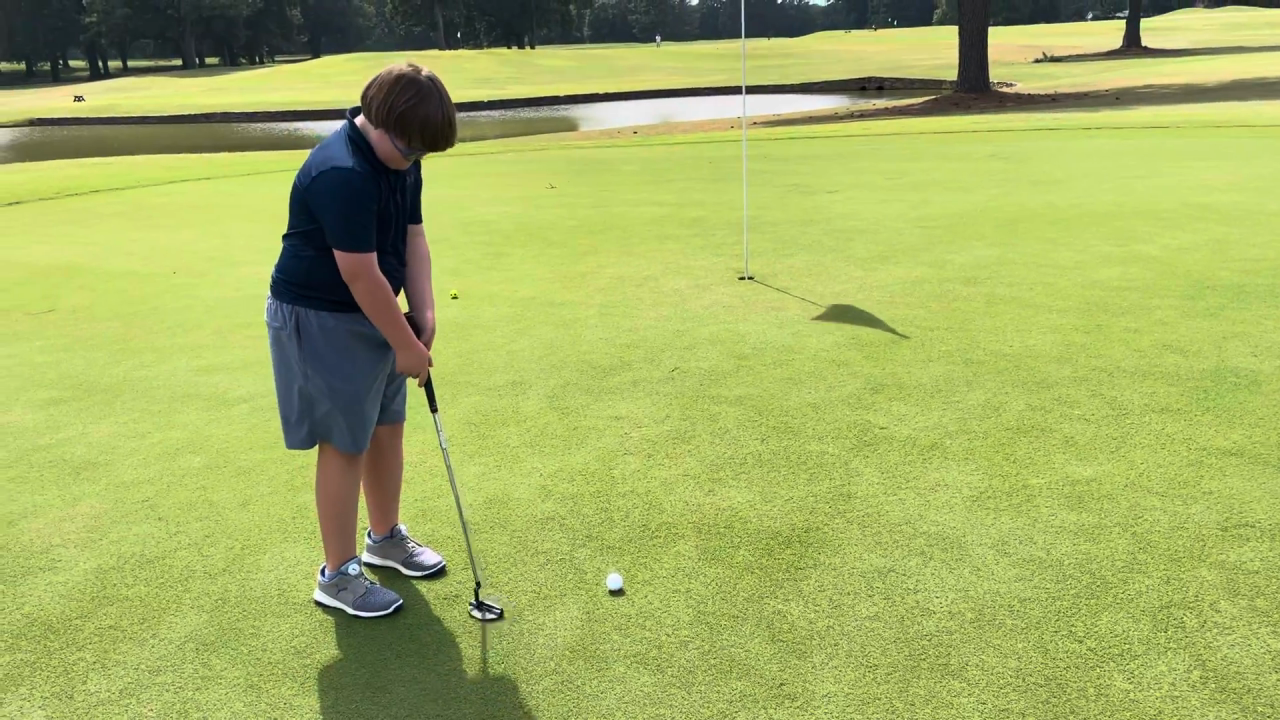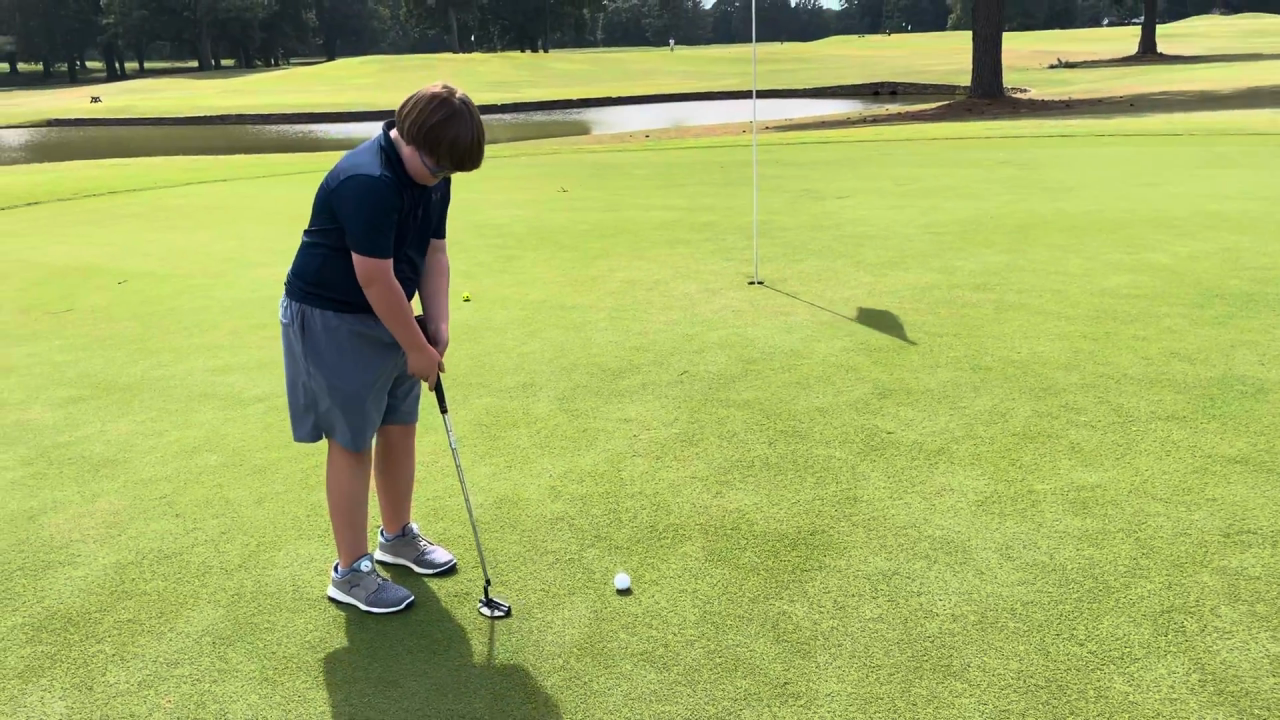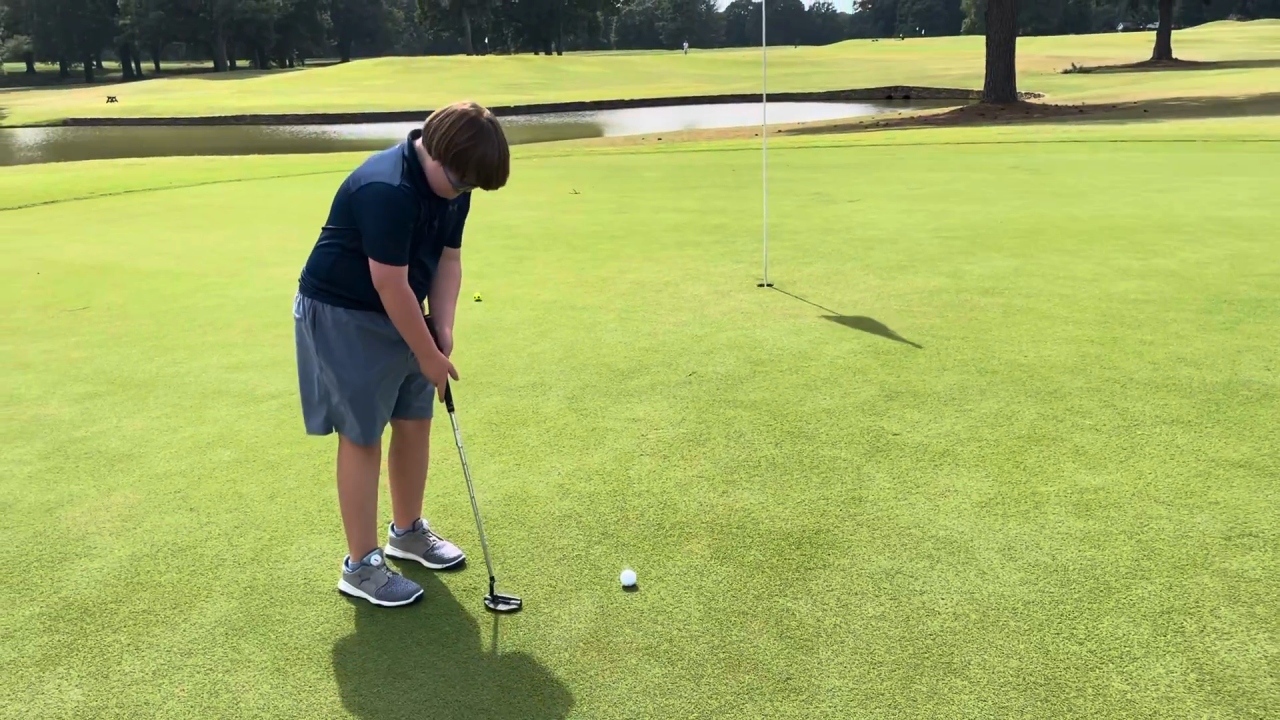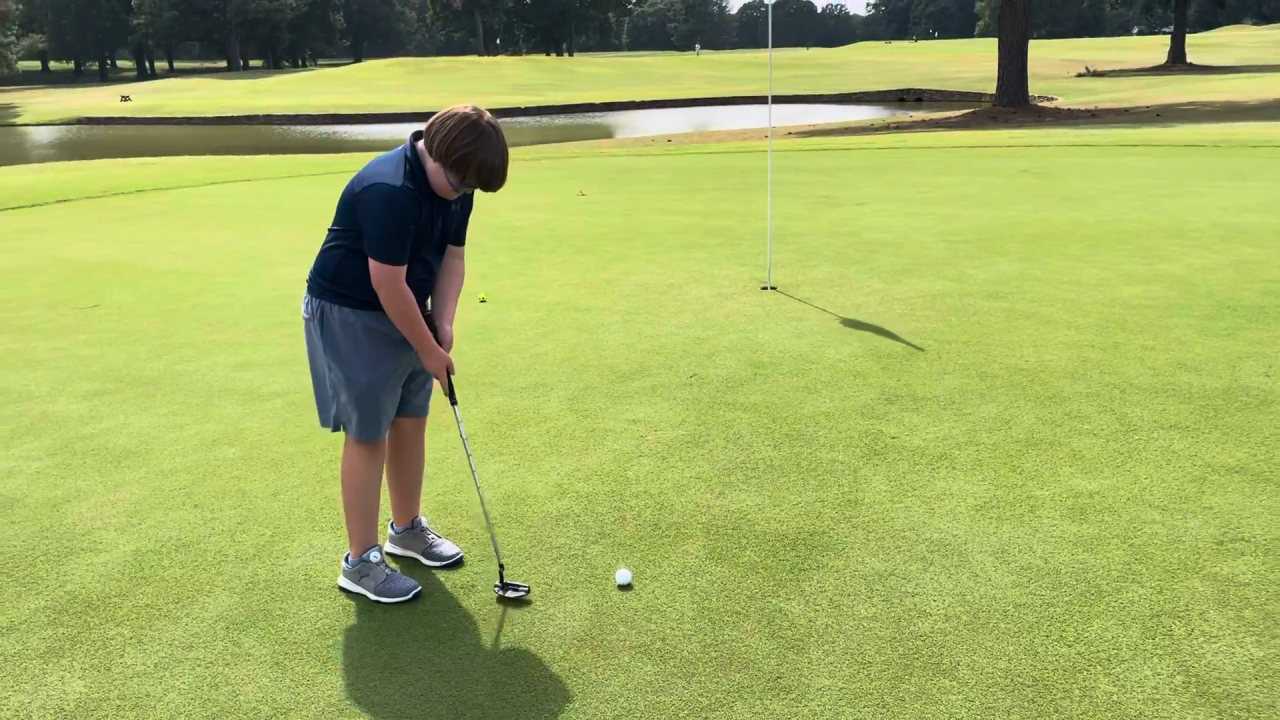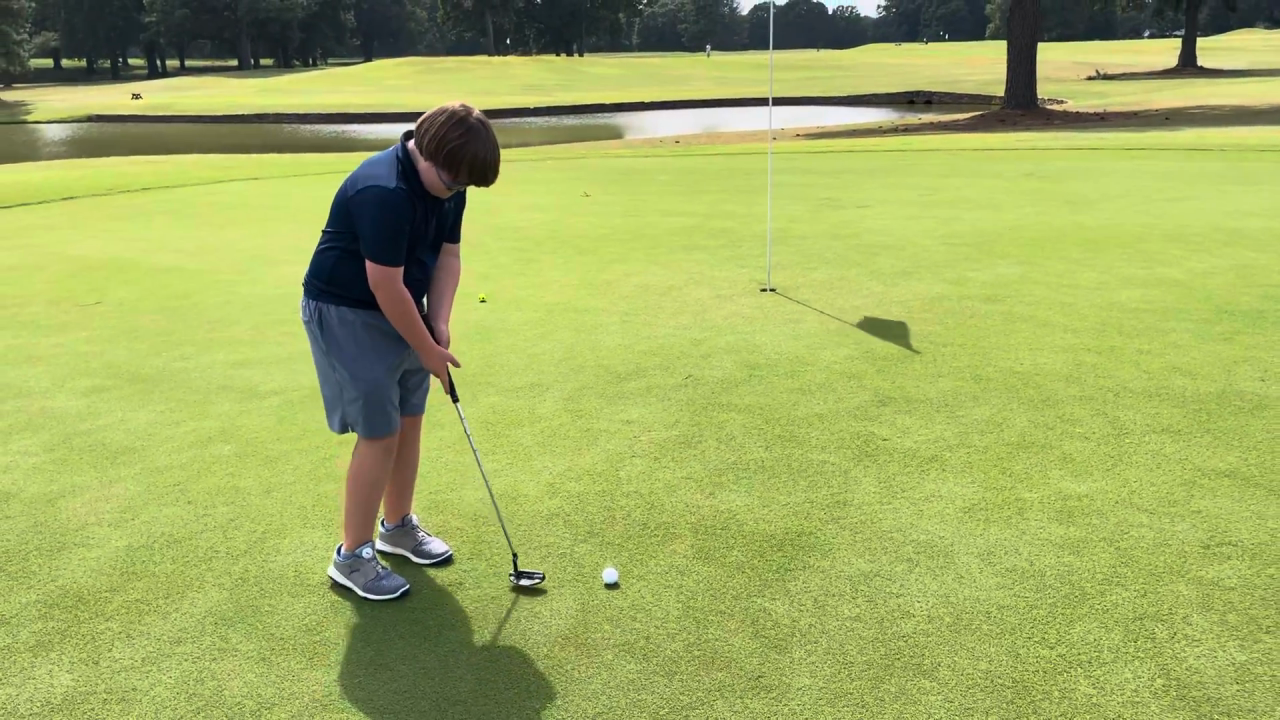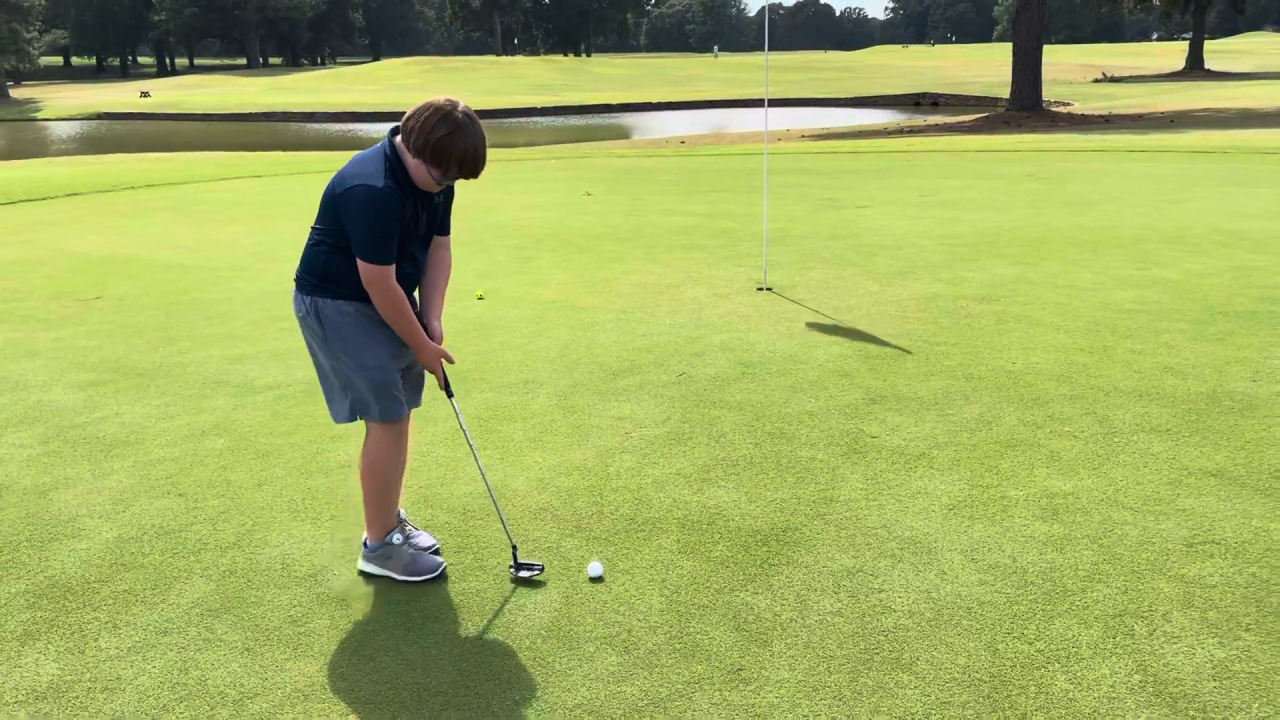
dt=0.2s
person 1, frame 1
left shoulder: (400, 160)
right shoulder: (340, 175)
left elbow: (412, 239)
right elbow: (362, 275)
left wrist: (424, 313)
right wrist: (406, 344)
left hip: (373, 314)
right hip: (319, 319)
left knee: (386, 427)
right knee: (345, 443)
left ankle: (385, 537)
right ankle: (337, 574)
person 1, frame 2
left shoulder: (431, 176)
right shoulder: (366, 183)
left elbow: (433, 252)
right elbow: (376, 279)
left wrist: (438, 325)
right wrist: (416, 349)
left hip: (386, 317)
right hip: (330, 320)
left knee: (400, 427)
right knee: (353, 441)
left ankle: (398, 534)
right ankle: (350, 571)
person 1, frame 3
left shoulder: (451, 186)
right shoulder: (386, 190)
left elbow: (447, 260)
right elbow: (391, 285)
left wrist: (443, 328)
right wrist: (428, 354)
left hip: (400, 315)
right hip: (342, 316)
left knee: (415, 421)
right knee: (362, 436)
left ankle: (408, 530)
right ankle: (361, 565)
person 1, frame 4
left shoulder: (454, 186)
right shoulder: (388, 191)
left elbow: (451, 257)
right elbow: (388, 284)
left wrist: (443, 324)
right wrist: (428, 350)
left hip: (404, 313)
right hip: (348, 315)
left knee: (411, 420)
right knee: (367, 434)
left ankle: (407, 527)
right ankle: (361, 561)
person 1, frame 5
left shoulder: (446, 183)
right shoulder: (382, 192)
left elbow: (448, 254)
right elbow: (386, 286)
left wrist: (439, 322)
right wrist: (427, 349)
left hip: (399, 311)
right hip: (344, 313)
left knee: (408, 420)
right knee: (380, 432)
left ankle: (398, 525)
right ankle: (353, 555)
person 1, frame 6
left shoulder: (434, 177)
right shoulder: (371, 191)
left elbow: (438, 246)
right elbow: (379, 284)
left wrist: (432, 318)
right wrist: (421, 345)
left hip: (388, 303)
right hip: (336, 304)
left knee: (397, 413)
right knee: (388, 417)
left ankle: (386, 517)
right ankle: (379, 545)
